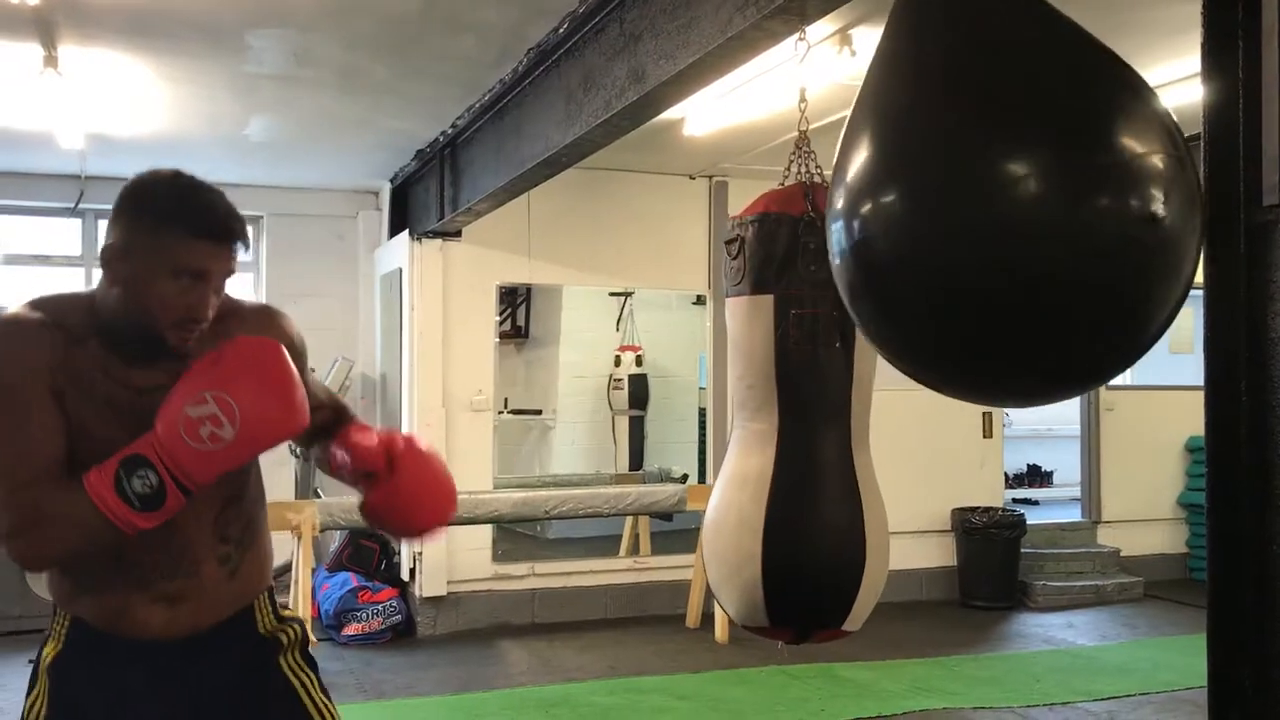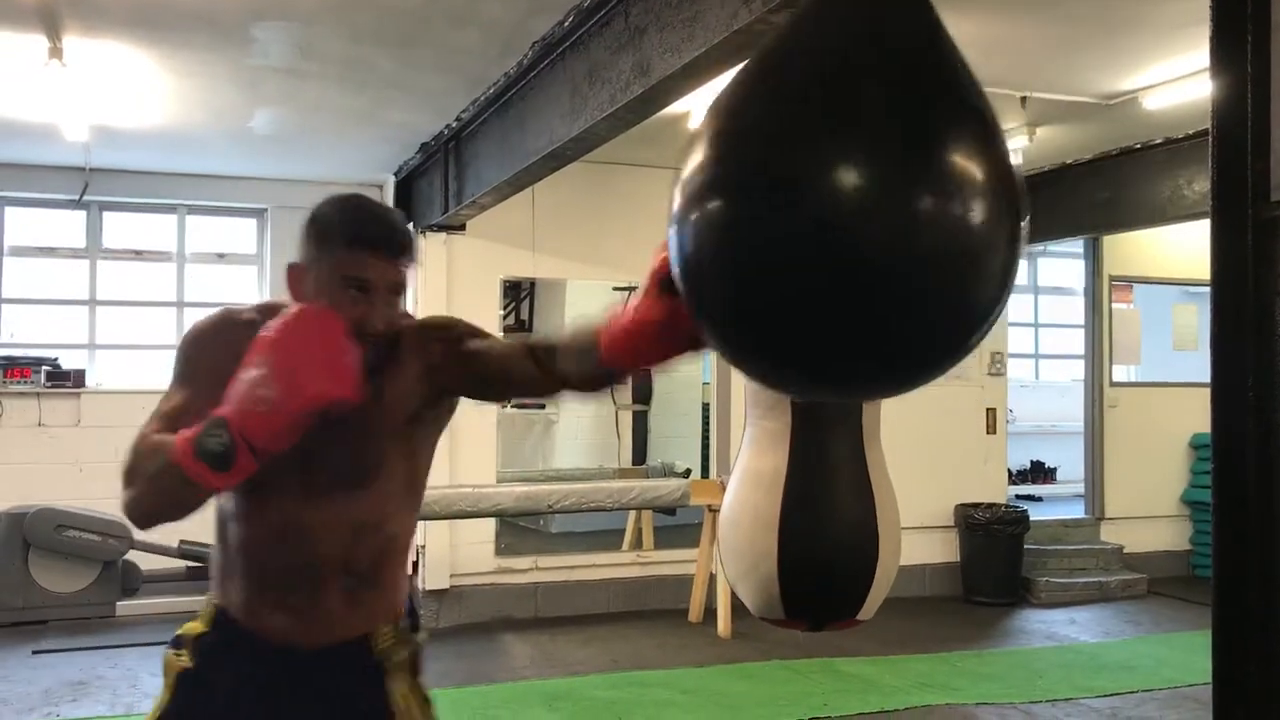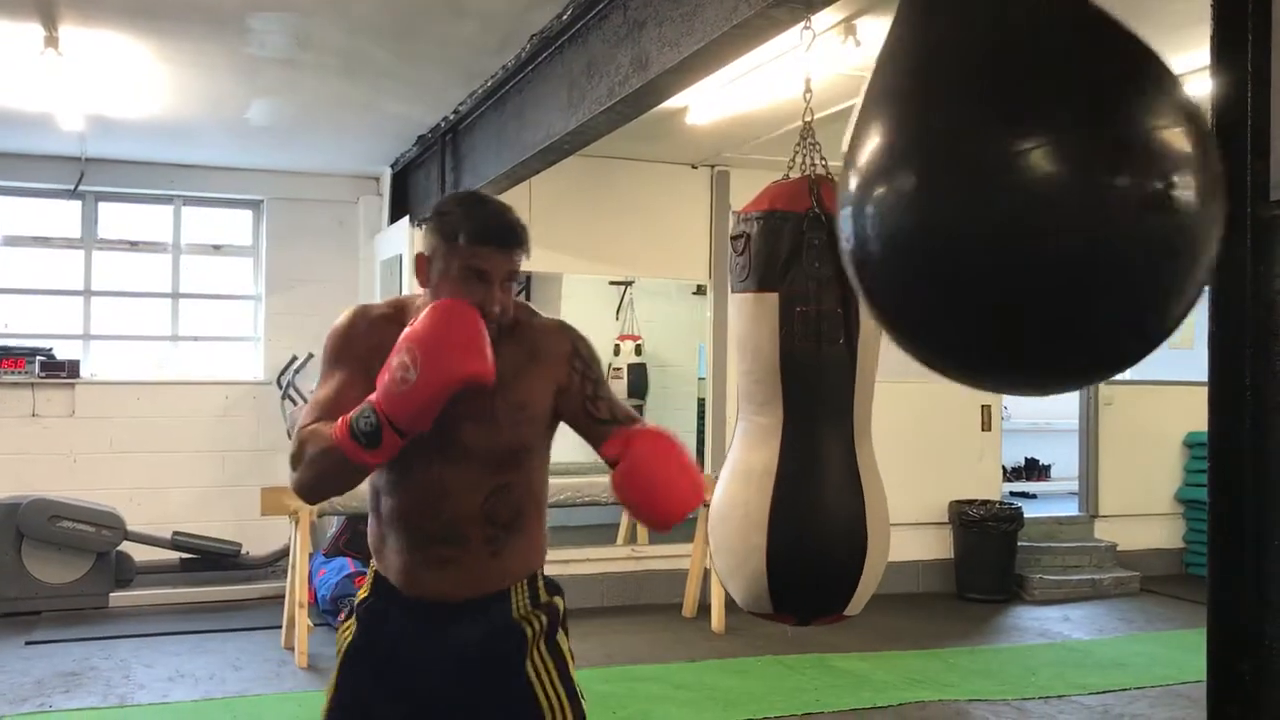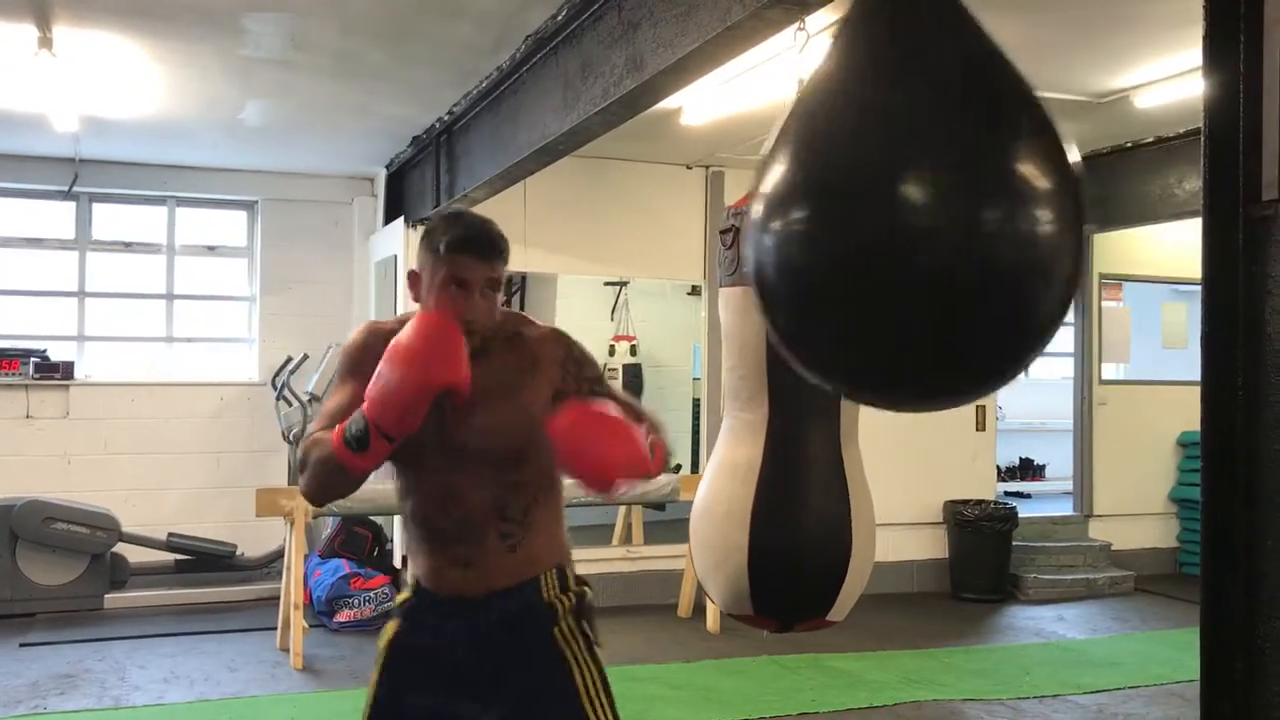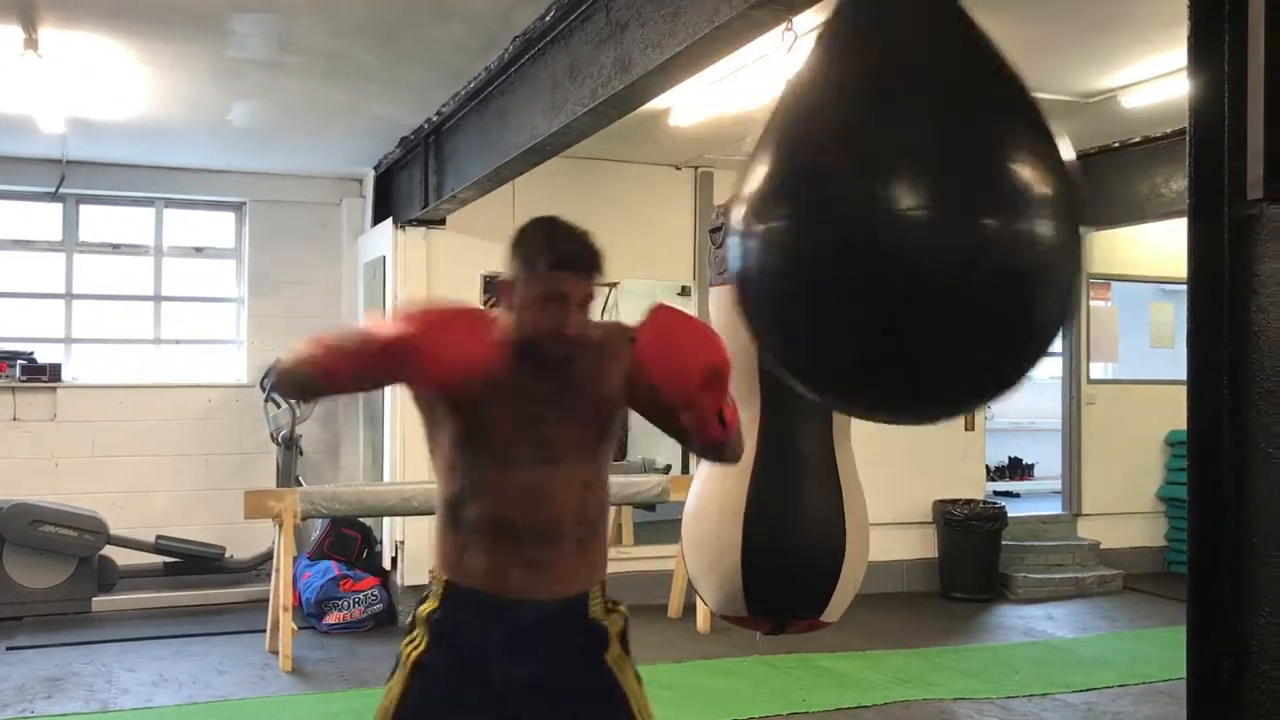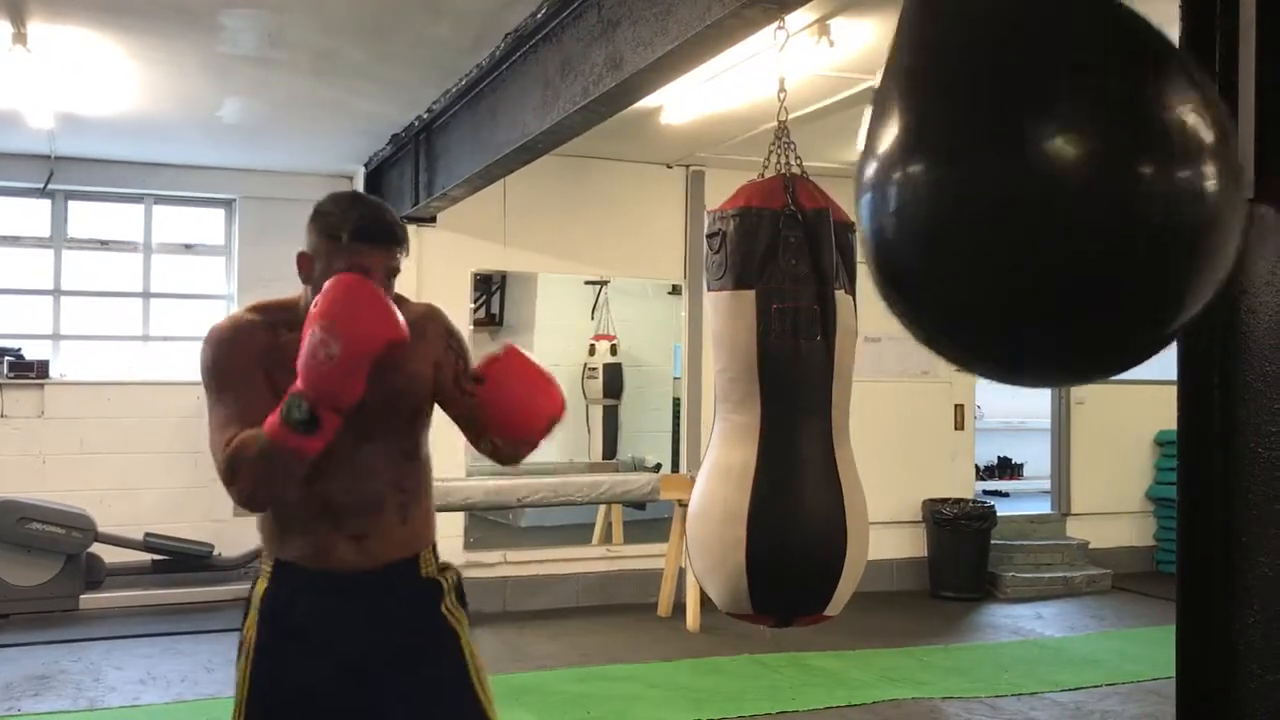
dt=0.5s
person 1, frame 1
left shoulder: (259, 337)
left elbow: (325, 426)
left wrist: (376, 456)
right wrist: (167, 459)
left hip: (243, 648)
right hip: (96, 663)
person 1, frame 2
left shoulder: (433, 355)
right shoulder: (226, 342)
left elbow: (563, 366)
right elbow: (147, 498)
left wrist: (662, 315)
right wrist: (236, 428)
left hip: (361, 661)
right hip: (232, 653)
person 1, frame 3
left shoulder: (551, 350)
right shoulder: (367, 334)
left elbow: (626, 437)
right elbow: (309, 476)
left wrist: (655, 468)
right wrist: (392, 408)
left hip: (503, 623)
right hip: (389, 616)
person 1, frame 4
left shoulder: (544, 352)
right shoulder: (376, 351)
left elbow: (648, 440)
right elbow: (314, 481)
left wrist: (619, 440)
right wrist: (381, 413)
left hip: (532, 612)
right hip: (431, 611)
person 1, frame 5
left shoulder: (616, 353)
right shoulder: (438, 340)
left elbow: (724, 448)
right elbow: (293, 377)
left wrist: (705, 390)
right wrist: (382, 343)
left hip: (575, 631)
right hip: (462, 624)
person 1, frame 6
left shoulder: (425, 332)
right shoulder: (244, 340)
left elbow: (498, 439)
right elbow: (248, 485)
left wrist: (519, 420)
right wrist: (316, 392)
left hip: (407, 594)
right hip: (296, 600)
